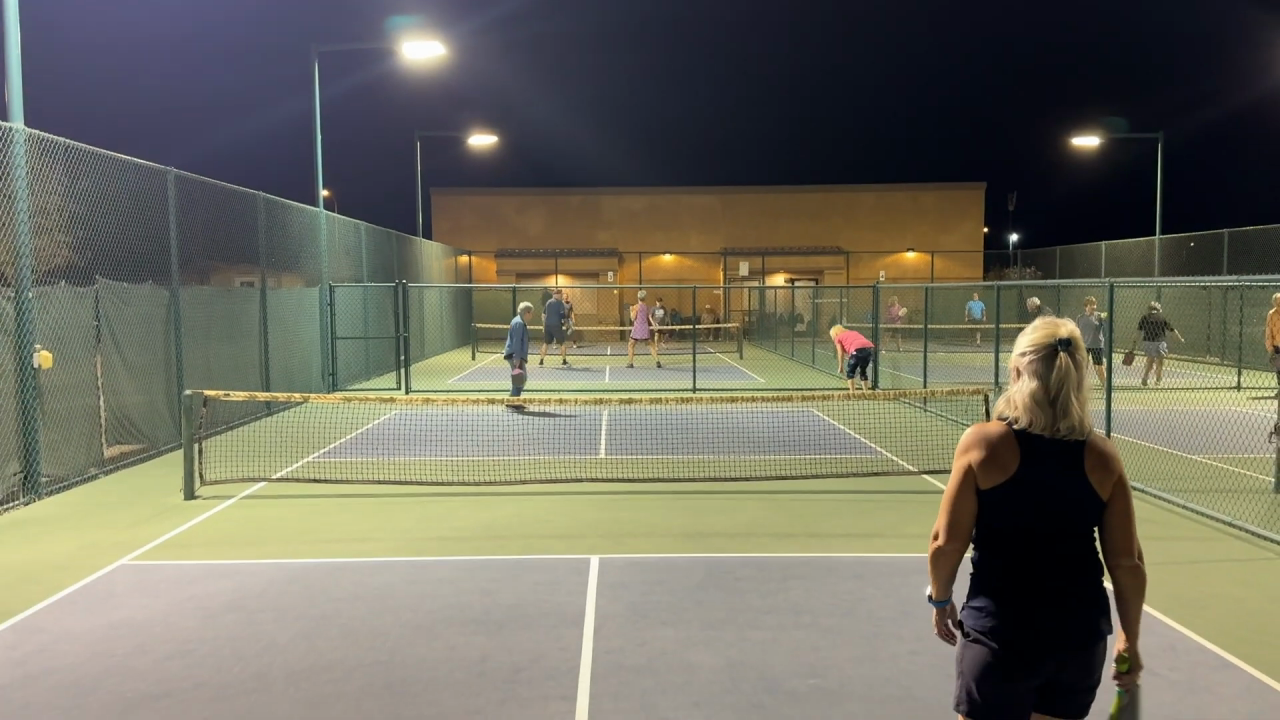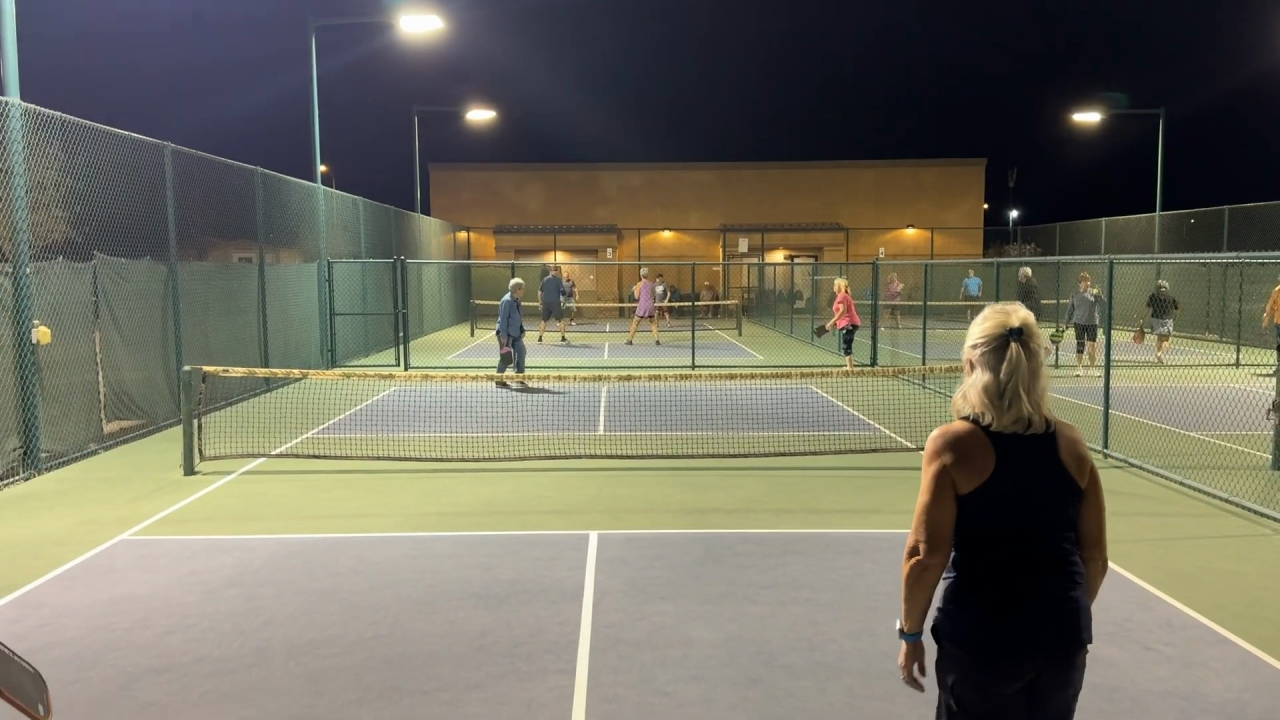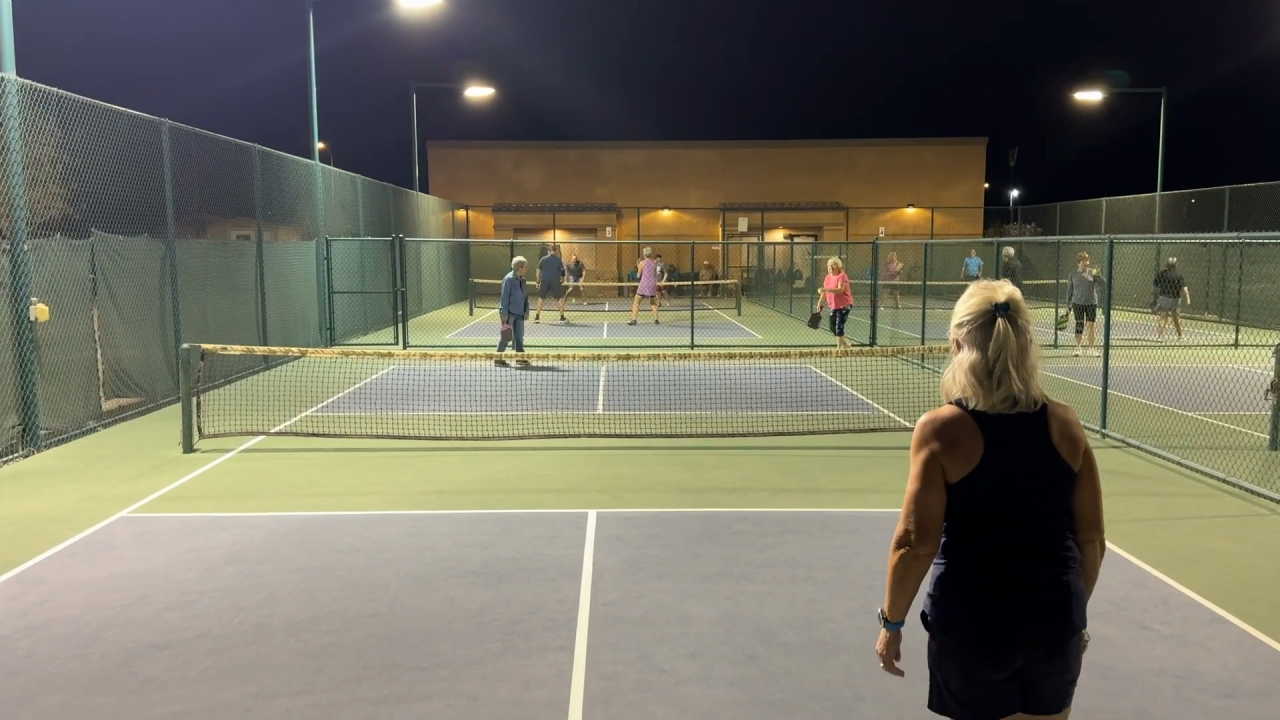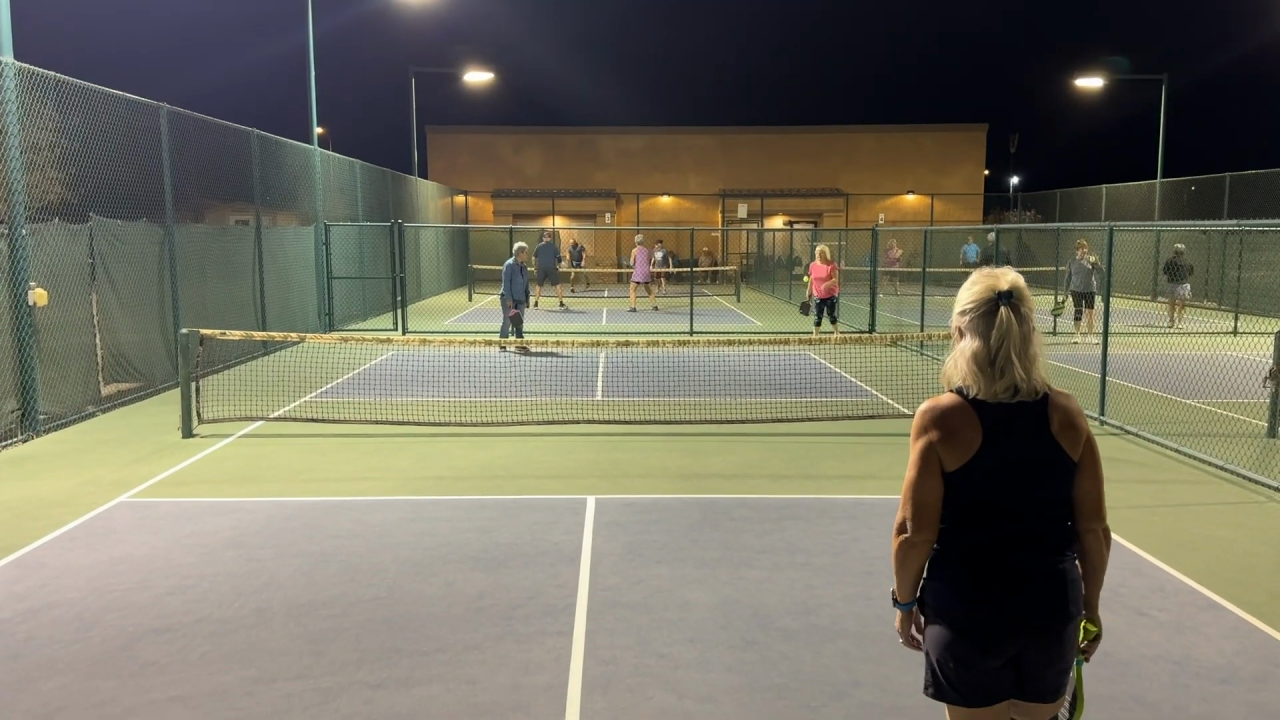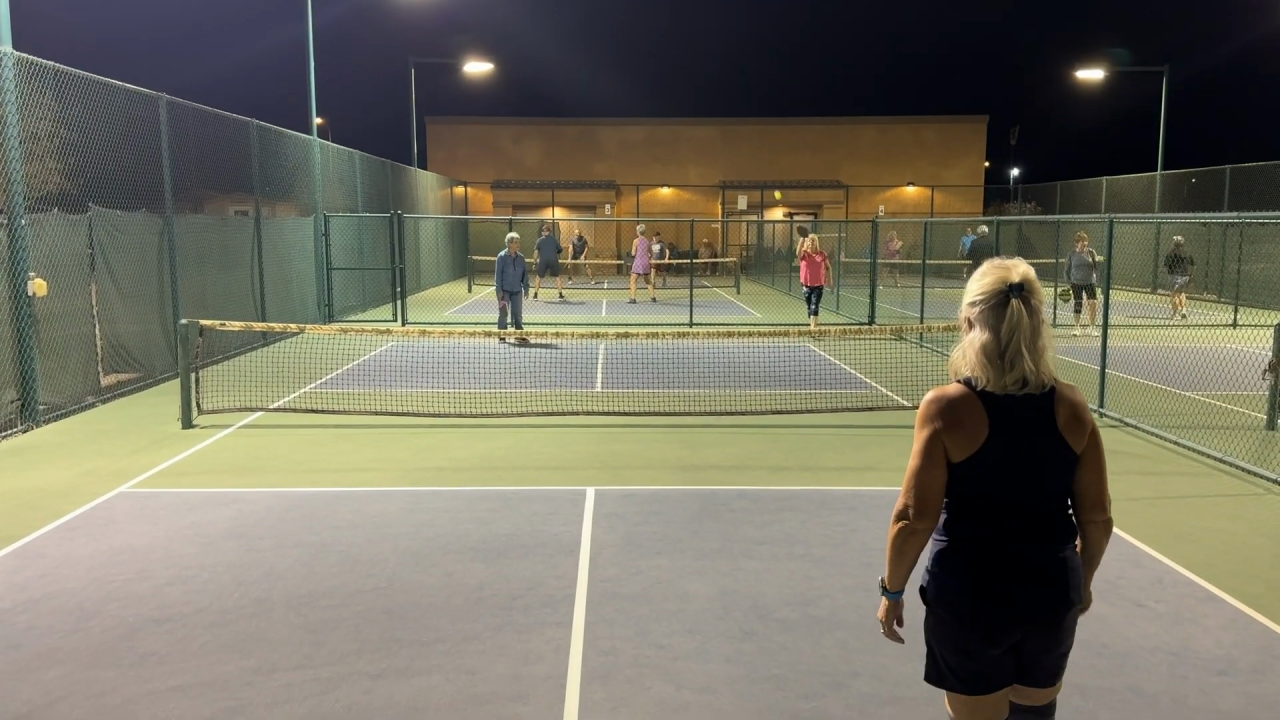
dt=0.4s
person 1, frame 1
left shoulder: (982, 443)
right shoulder: (1101, 456)
left elbow: (946, 543)
right elbow: (1127, 563)
left wrist: (940, 600)
right wrist: (1130, 639)
left hip: (1000, 634)
right hip: (1080, 634)
person 1, frame 2
left shoulder: (952, 444)
right shoulder: (1071, 444)
left elbow: (927, 556)
right elbow: (1095, 556)
left wrist: (911, 633)
left hip: (980, 639)
right hip: (1062, 635)
person 1, frame 3
left shoulder: (941, 430)
right shoulder: (1065, 424)
left elbow: (915, 545)
right elbow: (1091, 538)
left wrist: (891, 622)
right wrist: (1072, 606)
left hip: (971, 626)
right hip: (1053, 620)
person 1, frame 4
left shoulder: (940, 418)
right shoulder: (1066, 414)
left elbow: (915, 533)
right elbow: (1093, 528)
left wrist: (905, 602)
right wrist: (1090, 605)
left hip: (967, 614)
right hip: (1050, 607)
person 1, frame 5
left shoulder: (946, 407)
right shoulder: (1071, 406)
left elbow: (914, 519)
right elbow: (1096, 518)
left wrist: (892, 591)
right wrist: (1082, 581)
left hip: (969, 600)
right hip: (1051, 595)
